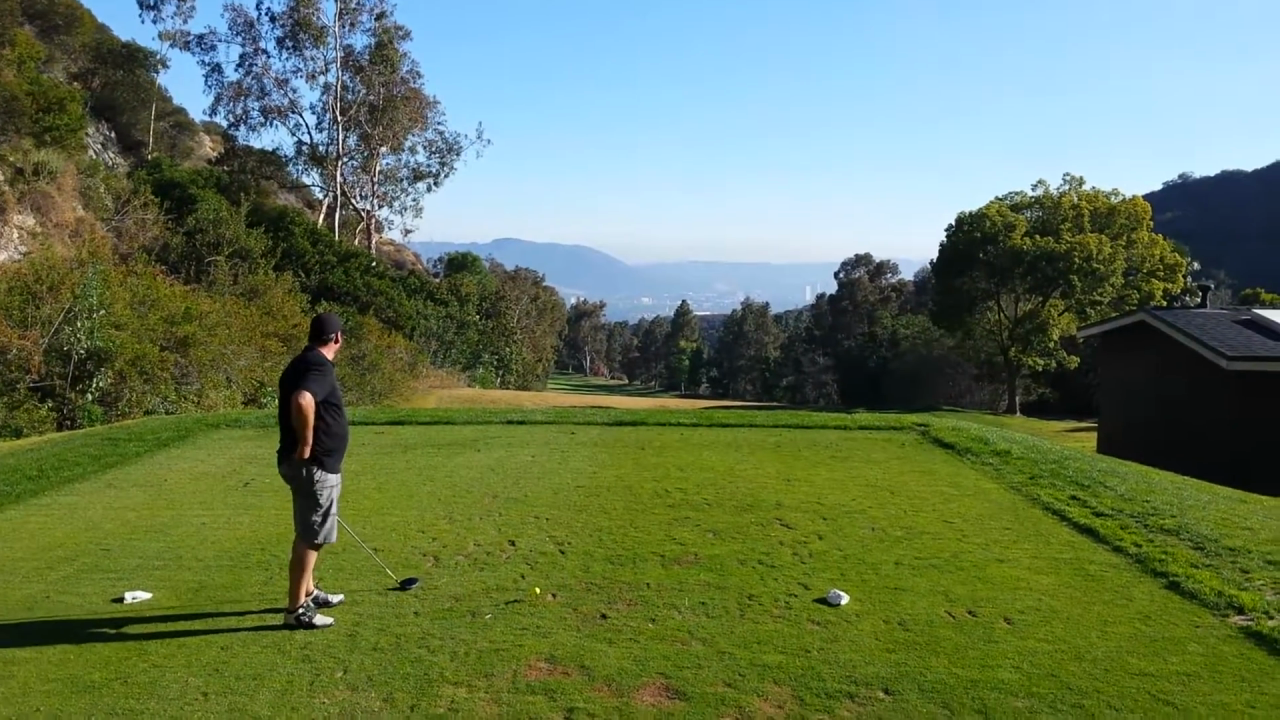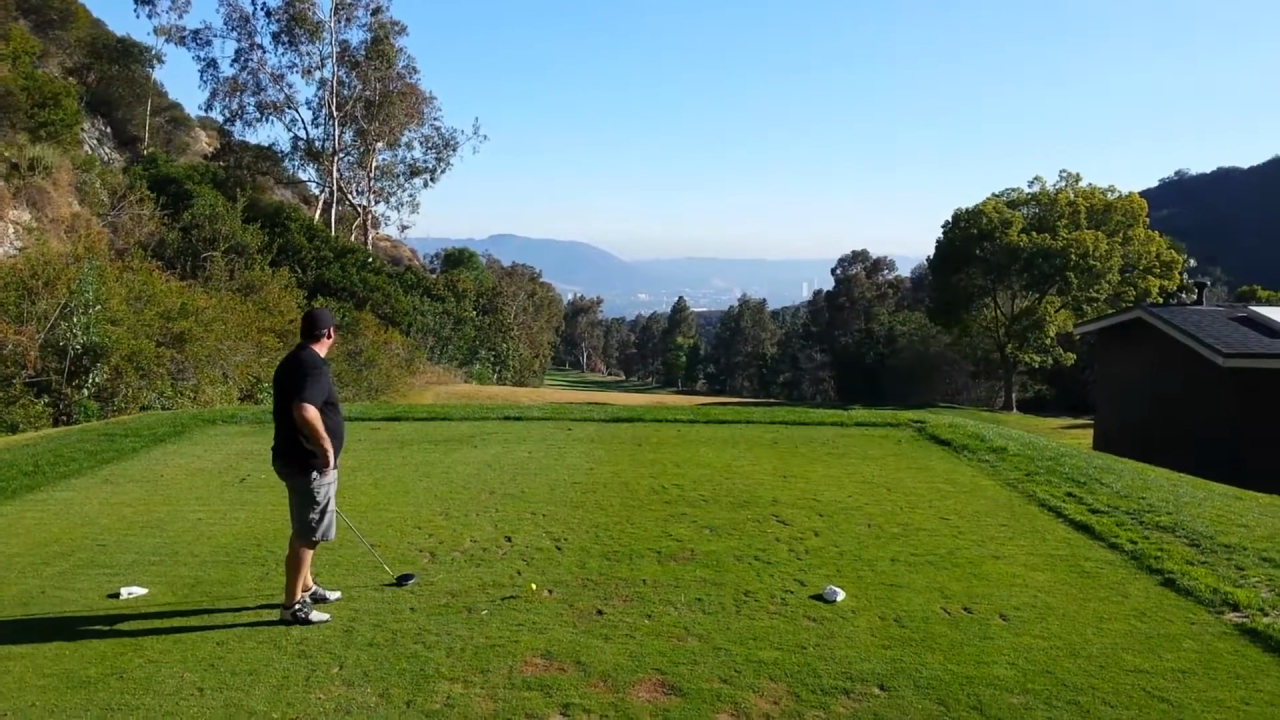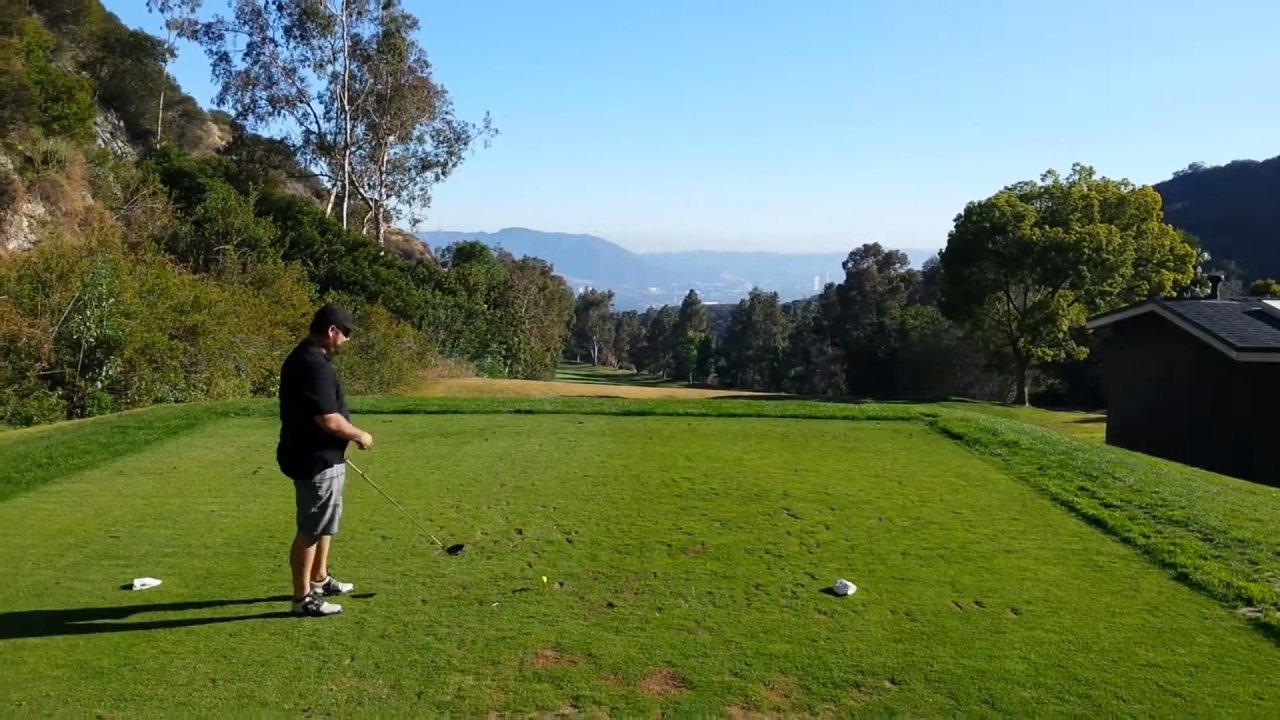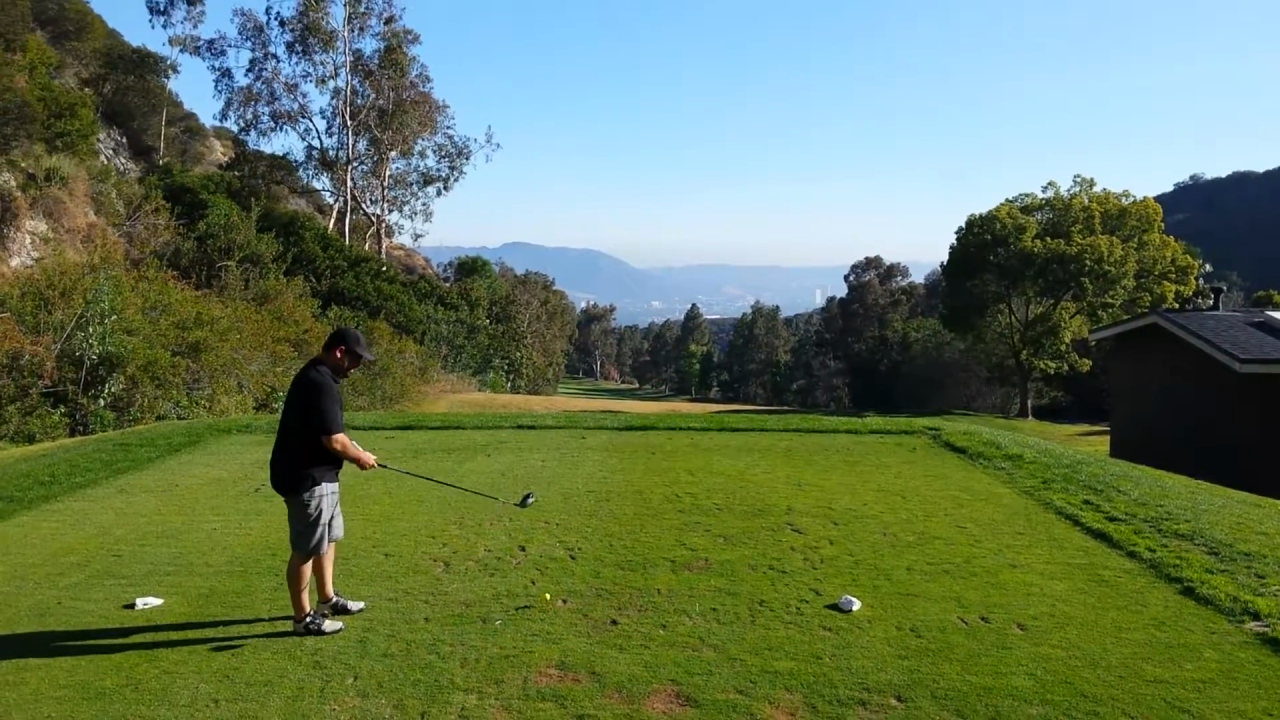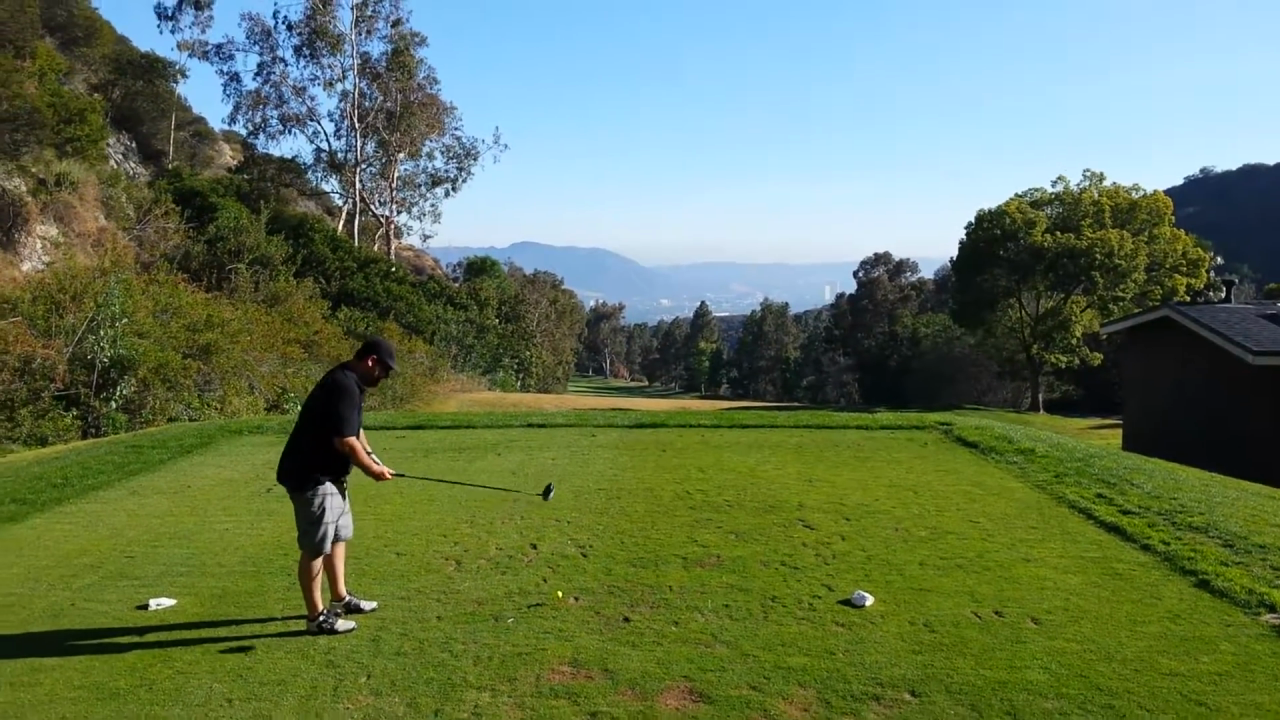
dt=0.3s
person 1, frame 1
left shoulder: (300, 364)
right shoulder: (319, 367)
left elbow: (297, 403)
right elbow: (302, 401)
right wrist: (306, 445)
left hip: (303, 463)
right hip: (315, 467)
left knee: (308, 534)
right knee: (312, 537)
left ankle: (309, 593)
right ankle: (296, 610)
person 1, frame 2
left shoulder: (292, 362)
right shoulder: (313, 366)
right elbow: (305, 411)
right wrist: (326, 448)
left hip: (294, 459)
right hip: (311, 464)
left knee: (305, 531)
right knee: (308, 535)
left ankle: (307, 589)
right ankle: (292, 605)
person 1, frame 3
left shoulder: (304, 357)
right shoulder: (314, 365)
right elbow: (329, 420)
left wrist: (348, 433)
right wrist: (360, 435)
left hip: (318, 455)
right hip: (315, 459)
left knee: (325, 521)
right knee: (311, 529)
left ankle: (319, 579)
right ankle: (302, 598)
person 1, frame 4
left shoulder: (316, 375)
right shoulder: (320, 383)
right elbow: (333, 440)
left wrist: (353, 448)
right wrist: (361, 457)
left hip: (316, 474)
right hip: (306, 477)
left knee: (327, 538)
right knee: (305, 548)
left ankle: (327, 600)
right ankle: (303, 618)
person 1, frame 5
left shoulder: (350, 382)
right shoulder: (343, 387)
left elbow: (354, 430)
right elbow: (345, 442)
left wrist: (370, 456)
right wrist: (372, 469)
left hip: (328, 474)
right hip: (312, 477)
left knee: (338, 535)
right knee: (315, 547)
left ankle: (340, 598)
right ankle: (316, 616)
